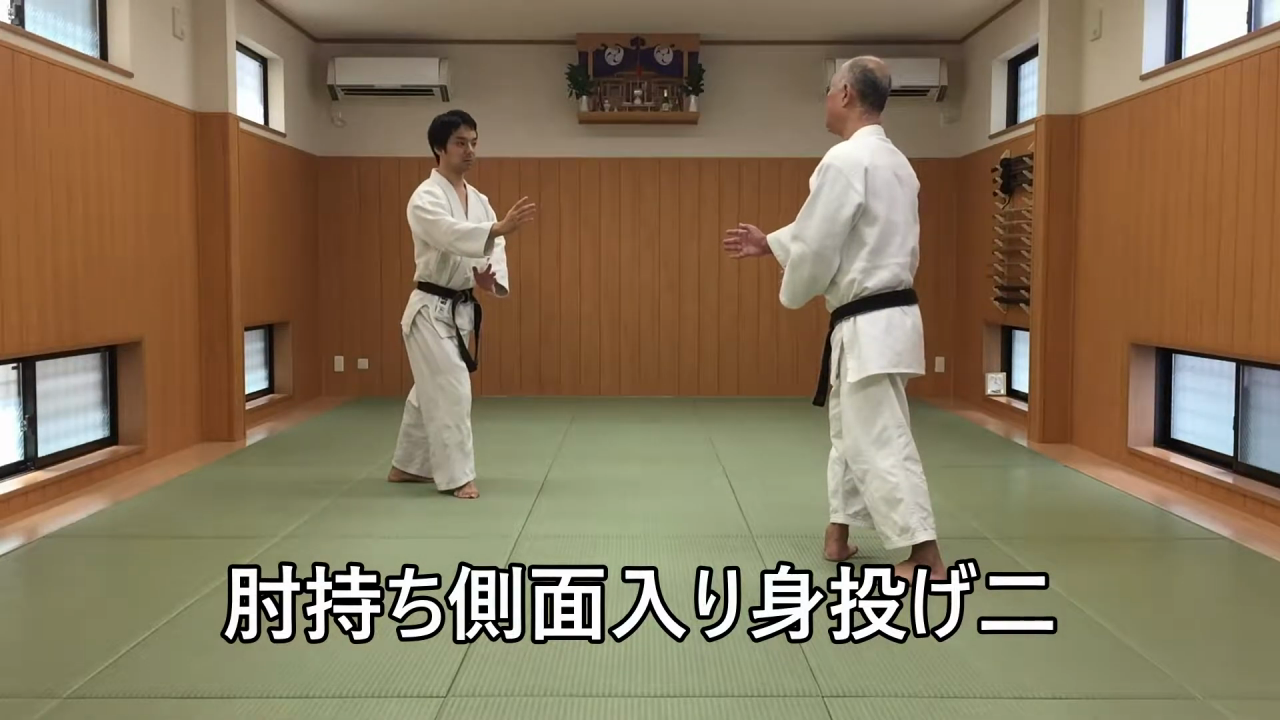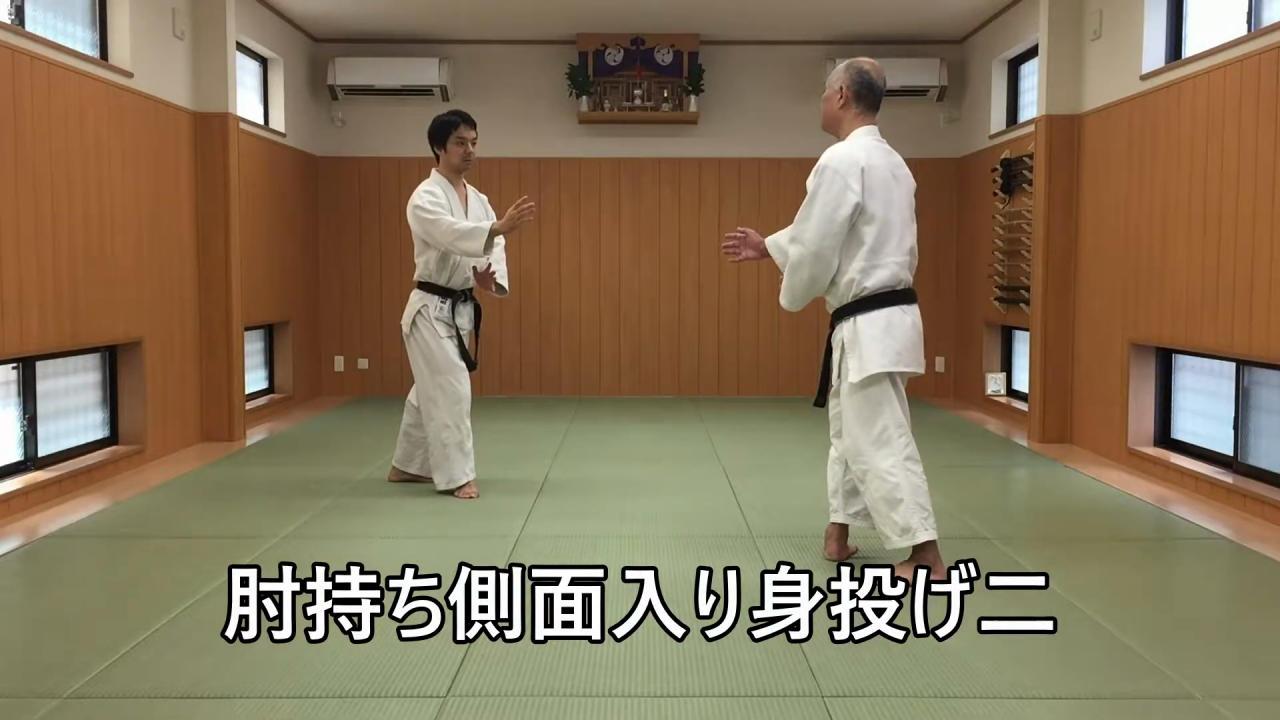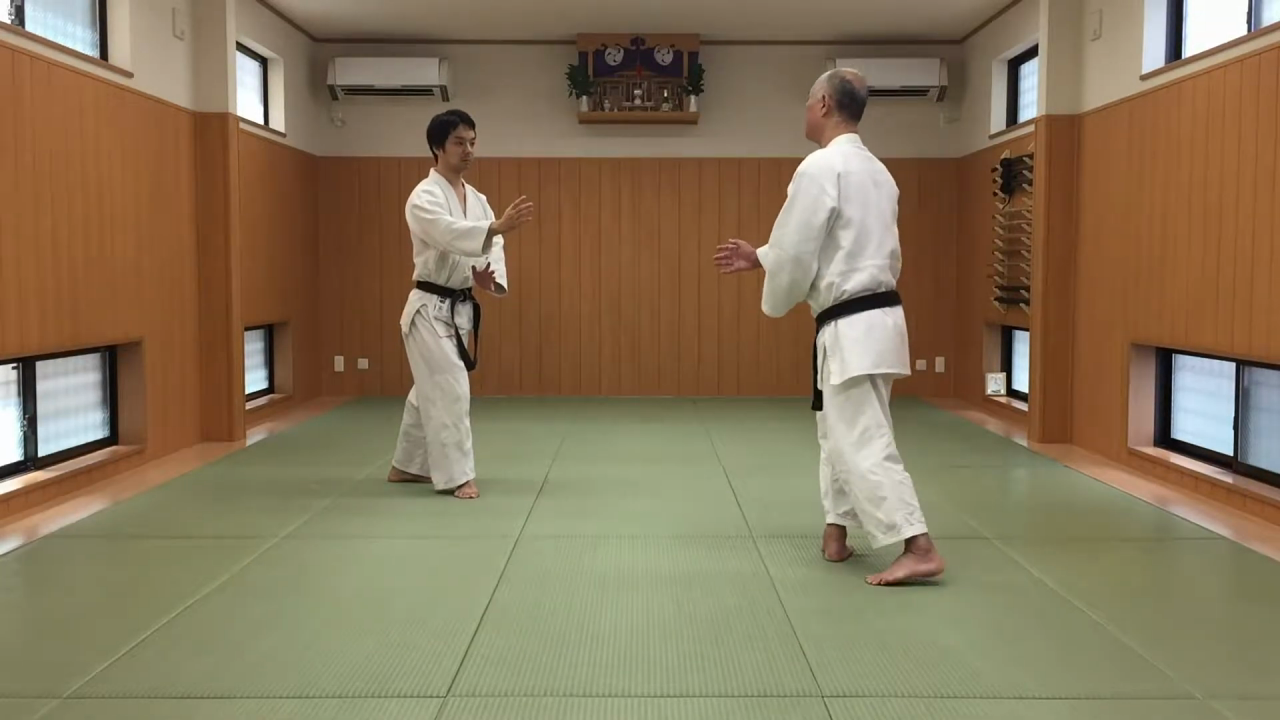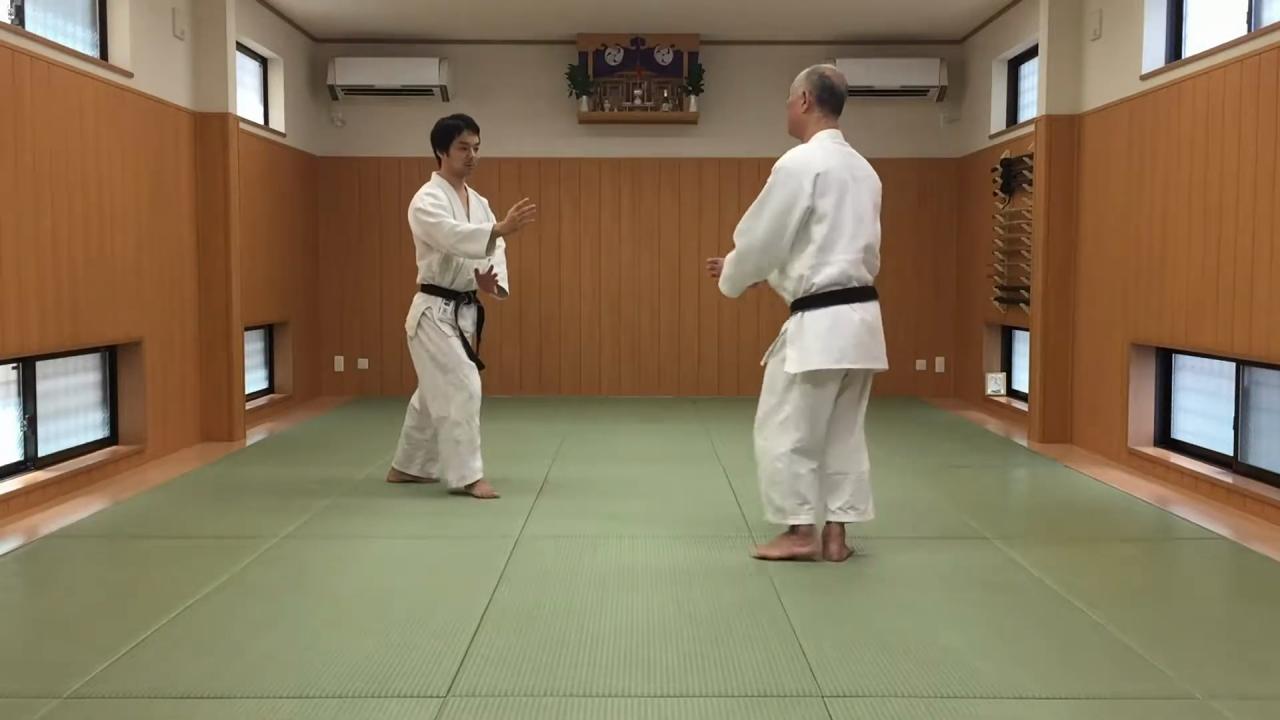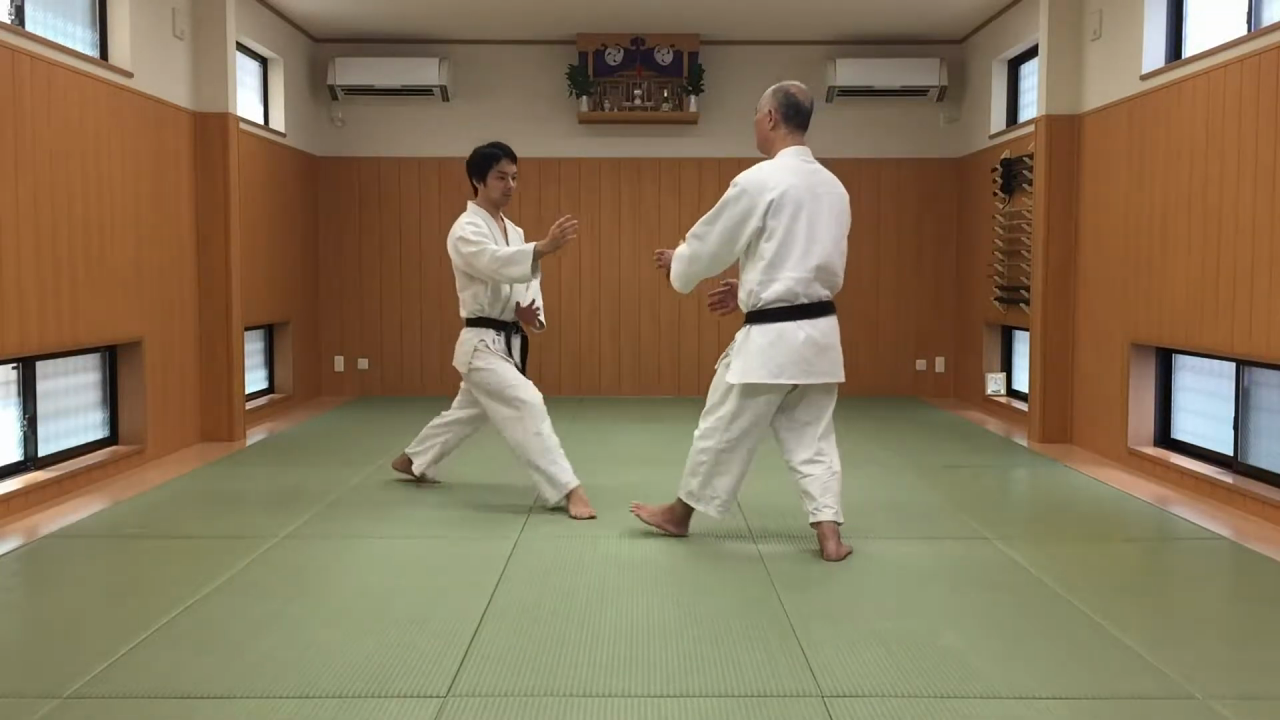
dt=0.3s
person 1, frame 1
left shoulder: (846, 160)
right shoulder: (895, 161)
left elbow: (818, 246)
left wrist: (792, 293)
right wrist: (770, 243)
left hip: (868, 324)
right hip: (888, 315)
left knee: (880, 443)
right knee: (850, 433)
left ankle: (925, 556)
right ankle: (839, 534)
person 1, frame 2
left shoulder: (842, 160)
right shoulder: (890, 162)
left elbow: (816, 246)
left wrist: (792, 297)
right wrist: (768, 247)
left hip: (868, 324)
right hip: (887, 315)
left knee: (882, 444)
right knee: (849, 434)
left ankle: (926, 556)
right ankle: (838, 534)
person 1, frame 3
left shoulder: (820, 167)
right shoulder: (876, 170)
left elbow: (796, 251)
left wrist: (774, 302)
right wrist: (758, 257)
left hip: (852, 325)
right hip: (877, 316)
left knee: (864, 445)
right knee: (839, 436)
left ankle: (919, 548)
right ankle: (836, 533)
person 1, frame 4
left shoulder: (799, 164)
right shoulder: (861, 169)
left elbow: (759, 238)
left wrist: (732, 275)
right wrist: (773, 275)
left hip: (821, 321)
right hip: (861, 314)
left knee: (784, 431)
right knee: (843, 434)
left ankle: (801, 532)
right ankle: (836, 531)
person 1, frame 5
left shoulder: (758, 182)
right shoulder: (833, 186)
left elbow: (708, 244)
left wrist: (676, 263)
left hip: (771, 334)
right hip: (820, 328)
left knee: (721, 432)
right knee: (813, 441)
left ankle: (679, 513)
right ankle: (830, 532)
person 2, frame 1
left shoulder: (477, 199)
right shoulder: (426, 198)
left elbow: (491, 246)
right elbow: (451, 234)
left wrist: (492, 277)
right wrist: (500, 228)
left hip: (460, 309)
right hip: (431, 309)
left knee: (430, 391)
right knee: (451, 391)
left ankle: (407, 465)
right ankle: (457, 475)
person 2, frame 2
left shoulder: (477, 199)
right shoulder: (426, 198)
left elbow: (492, 244)
right elbow: (451, 233)
left wrist: (492, 277)
right wrist: (500, 226)
left hip: (460, 308)
right hip: (431, 309)
left knee: (429, 390)
right knee: (451, 390)
left ankle: (407, 464)
right ankle: (457, 475)
person 2, frame 3
left shoulder: (476, 199)
right shoulder: (424, 197)
left elbow: (490, 244)
right elbow: (449, 233)
left wrist: (492, 276)
right wrist: (499, 226)
left hip: (459, 308)
right hip: (430, 308)
left knee: (430, 390)
right knee: (449, 391)
left ankle: (407, 465)
right ankle: (456, 474)
person 2, frame 4
left shoulder: (478, 202)
right shoulder: (427, 200)
left elbow: (494, 247)
right elbow: (454, 235)
left wrist: (494, 280)
right wrist: (501, 228)
left hip: (463, 310)
right hip: (434, 311)
left knee: (433, 394)
right knee: (462, 388)
left ankle: (408, 465)
right ankle: (468, 475)
person 2, frame 5
left shoulder: (512, 231)
right shoulder: (466, 231)
left elbow: (528, 277)
right elbow: (496, 263)
left wrist: (531, 312)
right wrist: (543, 247)
left hip: (507, 341)
right hip: (483, 343)
left knee: (467, 413)
right knee: (526, 405)
left ankle: (412, 460)
right ankle: (567, 491)
